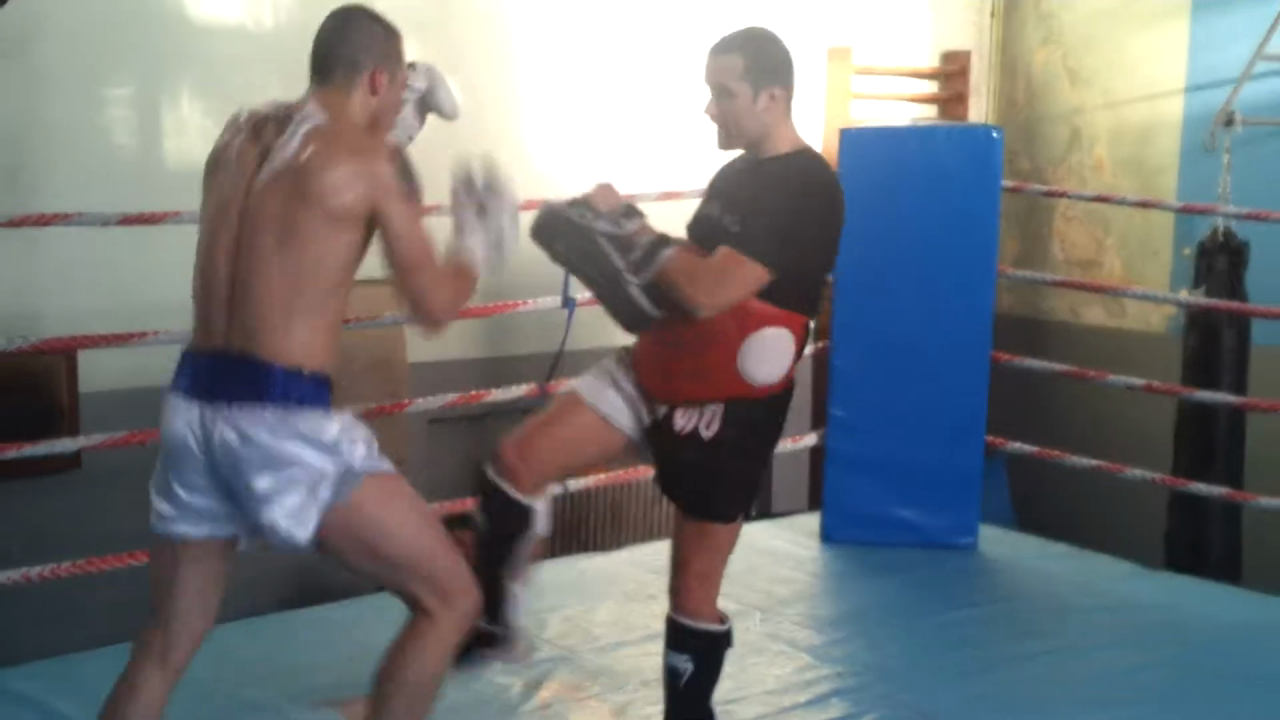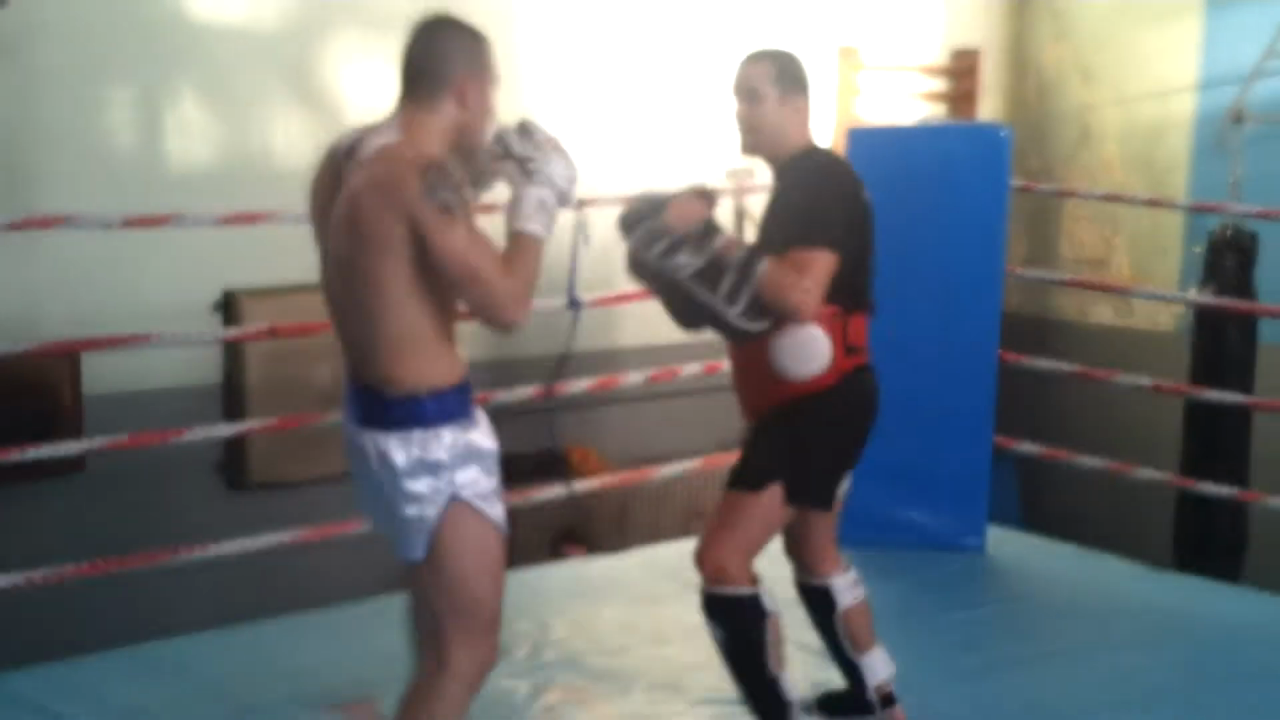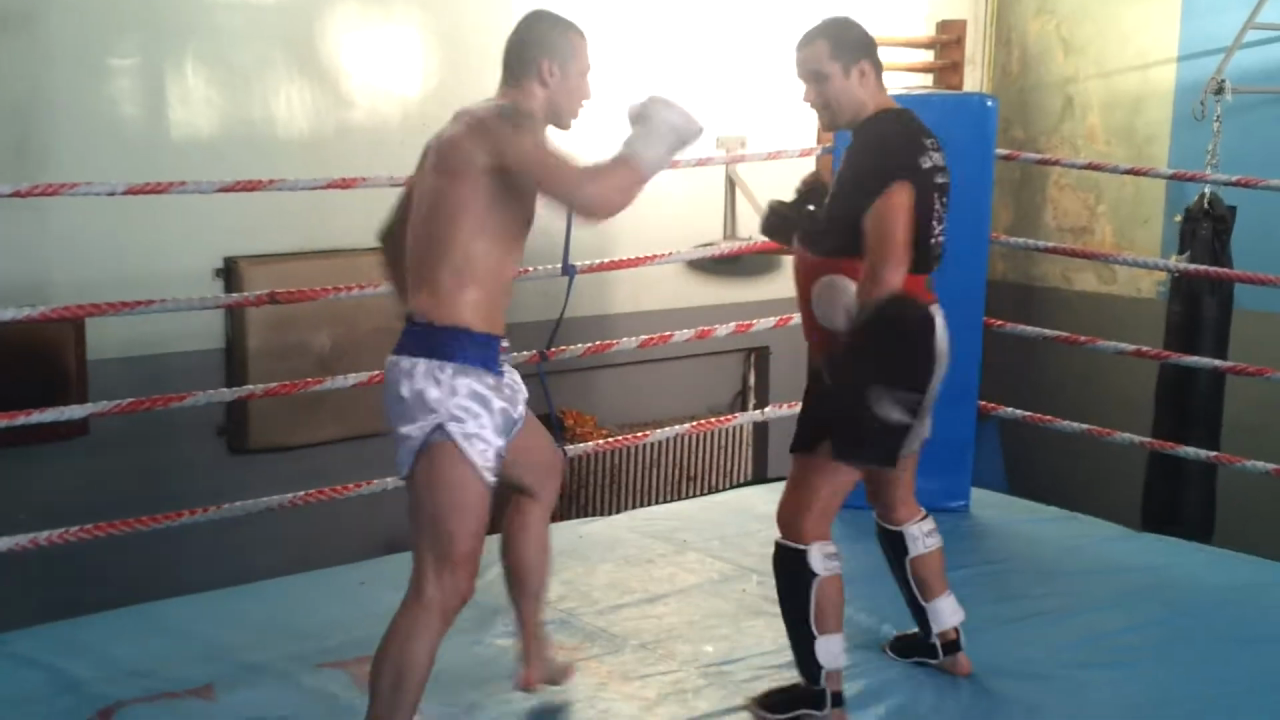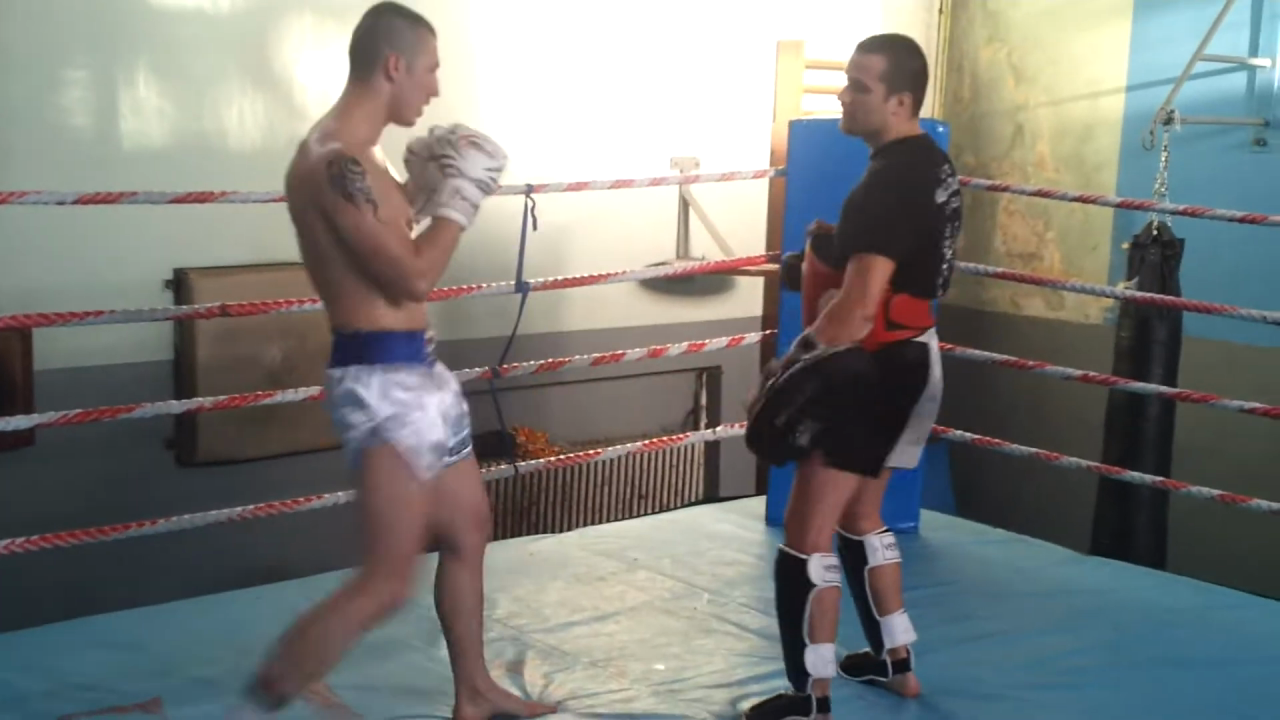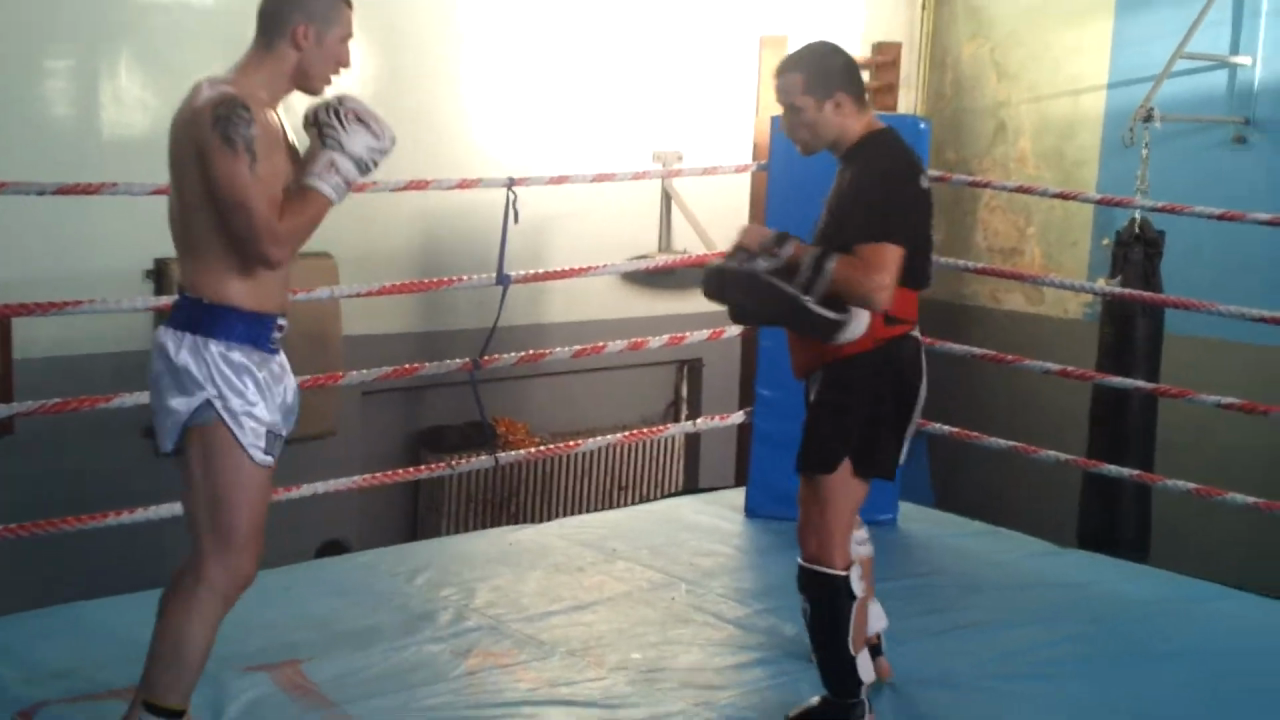
dt=0.7s
person 1, frame 1
left shoulder: (239, 135)
right shoulder: (374, 162)
right elbow: (434, 306)
left wrist: (395, 122)
right wrist: (480, 241)
left hip: (196, 407)
right hip: (284, 425)
left knee: (170, 643)
right knee: (451, 600)
person 1, frame 2
left shoulder: (345, 157)
right shoulder: (424, 176)
right elbow: (507, 307)
left wrist: (470, 174)
right wrist: (538, 199)
left hip: (373, 415)
right hip: (427, 435)
right knee: (466, 651)
person 1, frame 3
left shoulder: (472, 131)
right shoulder: (498, 126)
left elbow: (395, 237)
right elbow: (592, 198)
right wrist: (656, 139)
left hip: (476, 368)
right hip: (450, 374)
left knee: (541, 479)
right knee: (443, 587)
left ankle: (534, 655)
person 1, frame 4
left shoulder: (342, 151)
right shoulder: (338, 161)
right elbow: (414, 279)
left wrist: (427, 185)
right wrist: (465, 190)
left hip: (407, 375)
right hip: (383, 378)
left knee: (467, 535)
right knee: (387, 584)
person 1, frame 5
left shoulder: (254, 113)
right shoulder: (225, 110)
left elbow: (270, 223)
right elbow: (271, 244)
left wrist: (324, 156)
right wrist: (341, 163)
left hip: (247, 350)
right hip: (218, 350)
left knee: (224, 554)
right knee: (227, 564)
person 2, frame 1
left shoulder: (806, 188)
right shoulder: (741, 176)
left elbow: (709, 292)
left wrist: (623, 223)
right wrist: (620, 248)
left hip: (731, 405)
right hip: (662, 363)
left knee: (692, 592)
right knee: (515, 468)
right ankle: (491, 623)
person 2, frame 2
left shoulder: (821, 182)
right shoulder: (789, 186)
left elbow: (798, 298)
right elbow: (749, 299)
left wrist: (704, 241)
right wrist: (688, 241)
left hip: (821, 404)
right hip: (802, 401)
left knee: (721, 561)
right knee: (815, 552)
person 2, frame 3
left shoulder: (883, 142)
right shoulder: (894, 138)
left elbow: (892, 234)
right wrist: (807, 222)
left hip: (879, 348)
right hip: (900, 341)
left knee: (801, 519)
right knee: (896, 497)
right ankle: (944, 639)
person 2, frame 4
left shoulder: (894, 177)
right shoulder: (924, 166)
left elbow: (861, 302)
left wrist: (787, 376)
right wrist: (834, 249)
left hip: (873, 367)
right hip: (902, 362)
left knee: (807, 531)
right knee: (859, 515)
right ankle: (895, 660)
person 2, frame 5
left shoulder: (882, 170)
right shoulder: (867, 162)
left elbow: (873, 284)
left wrist: (781, 251)
right wrist: (782, 258)
left hip: (869, 371)
right hip: (856, 367)
left knee: (821, 540)
right knee: (835, 515)
right ankle: (867, 645)
